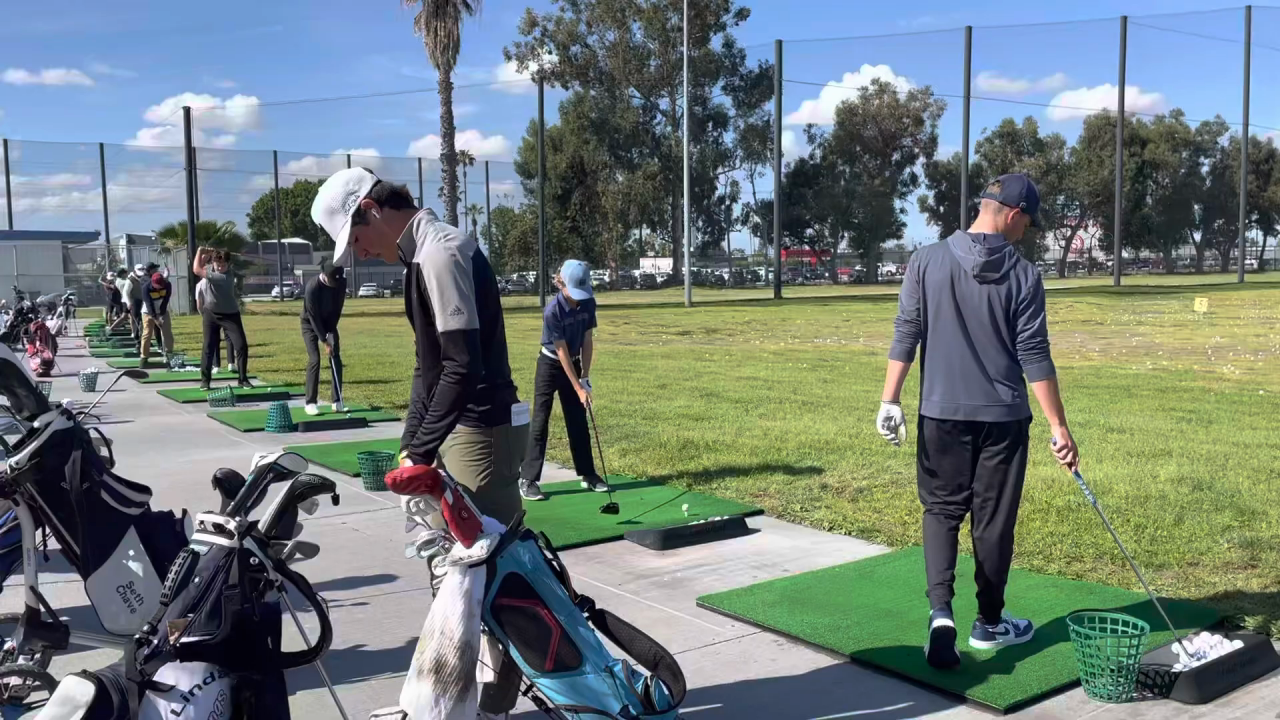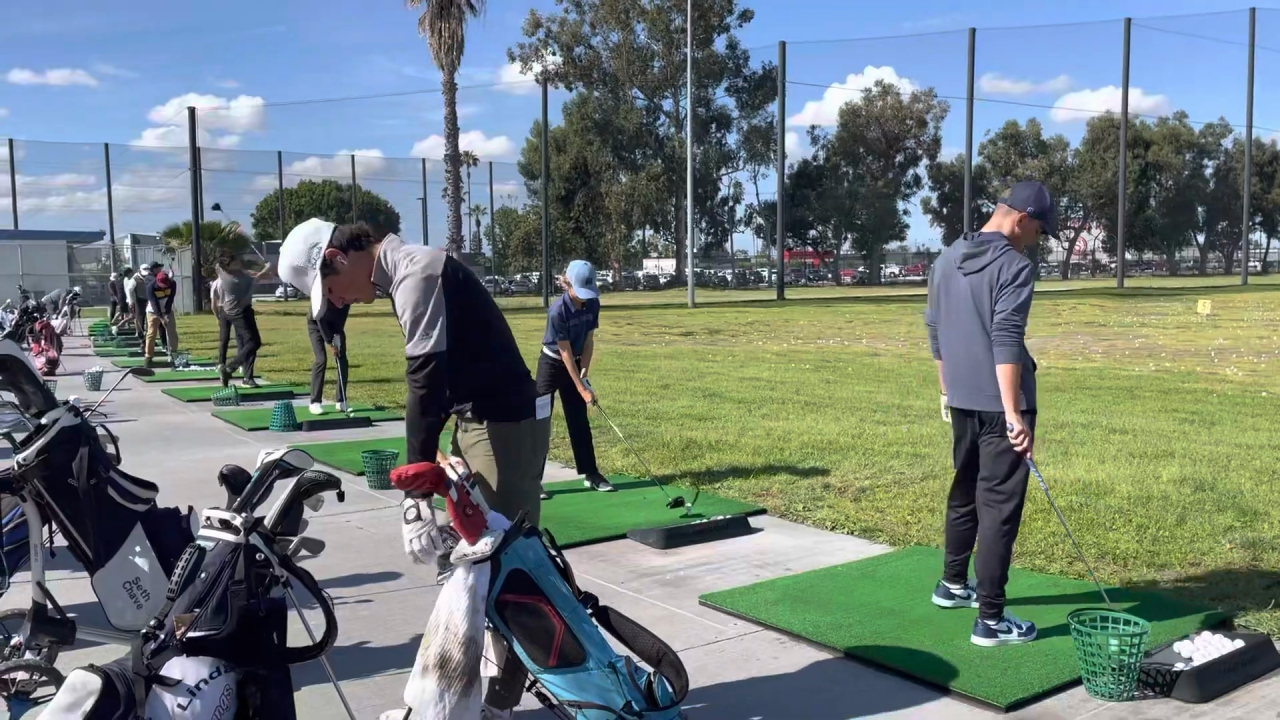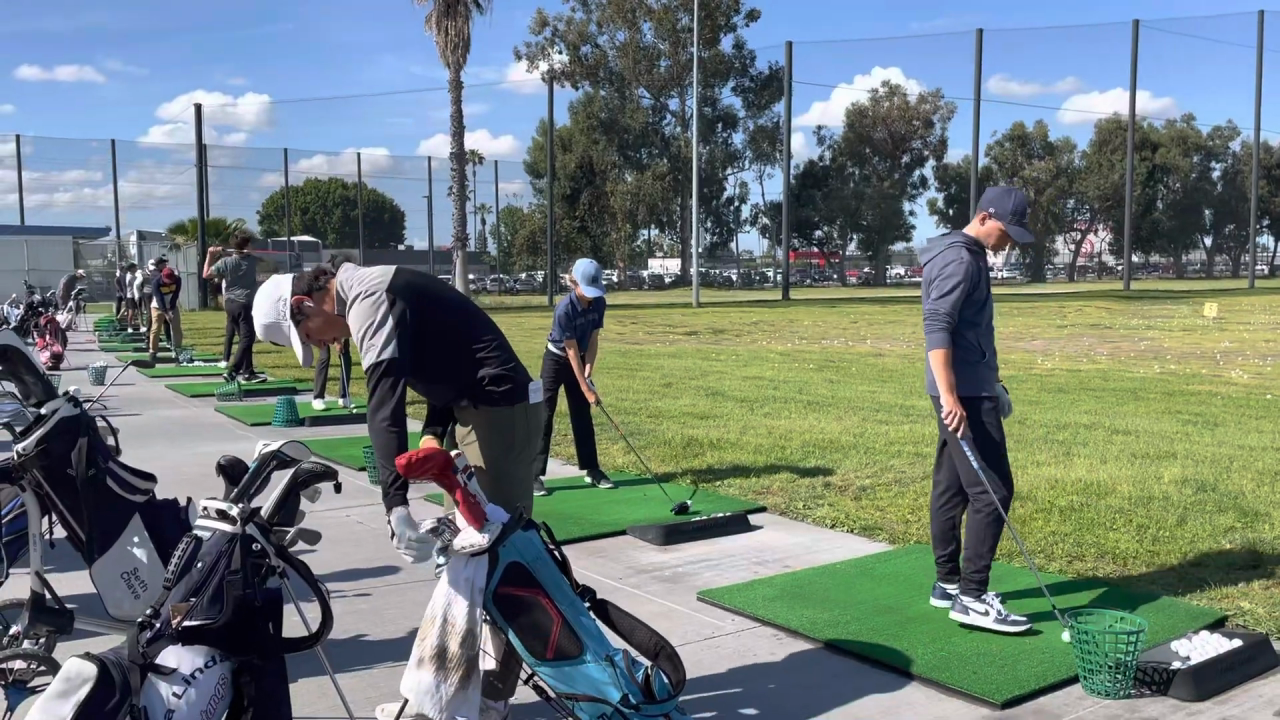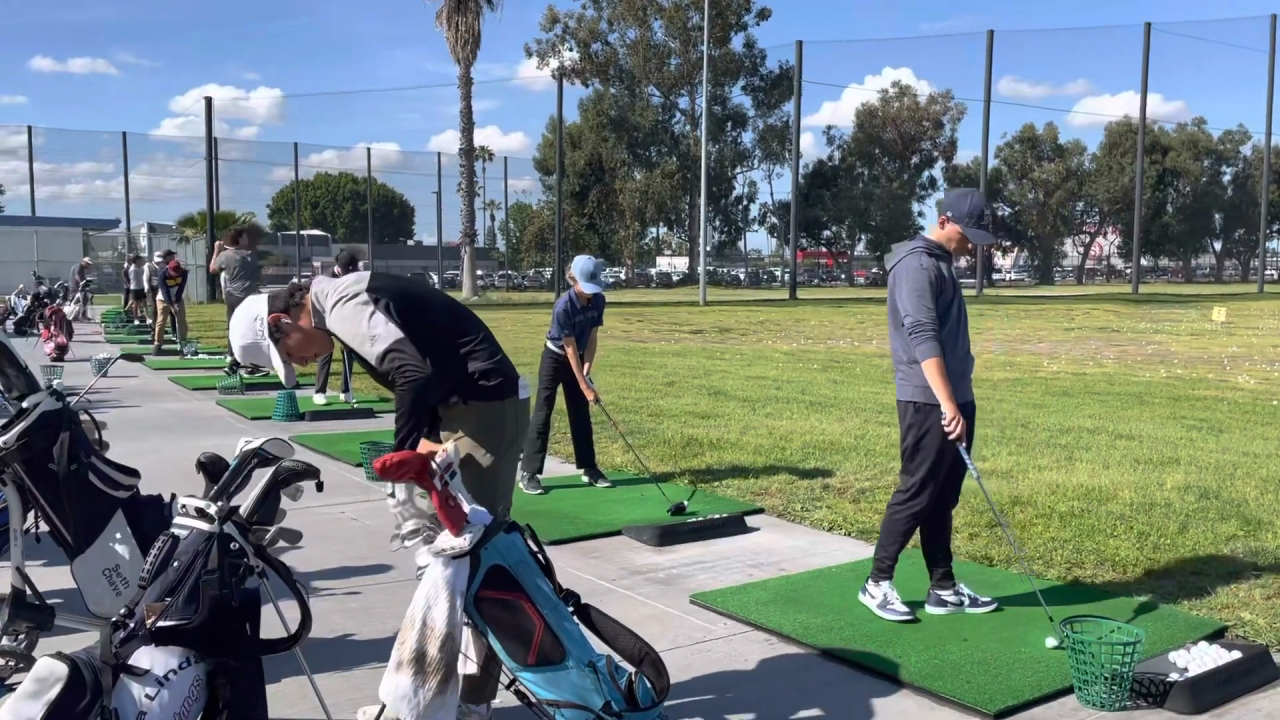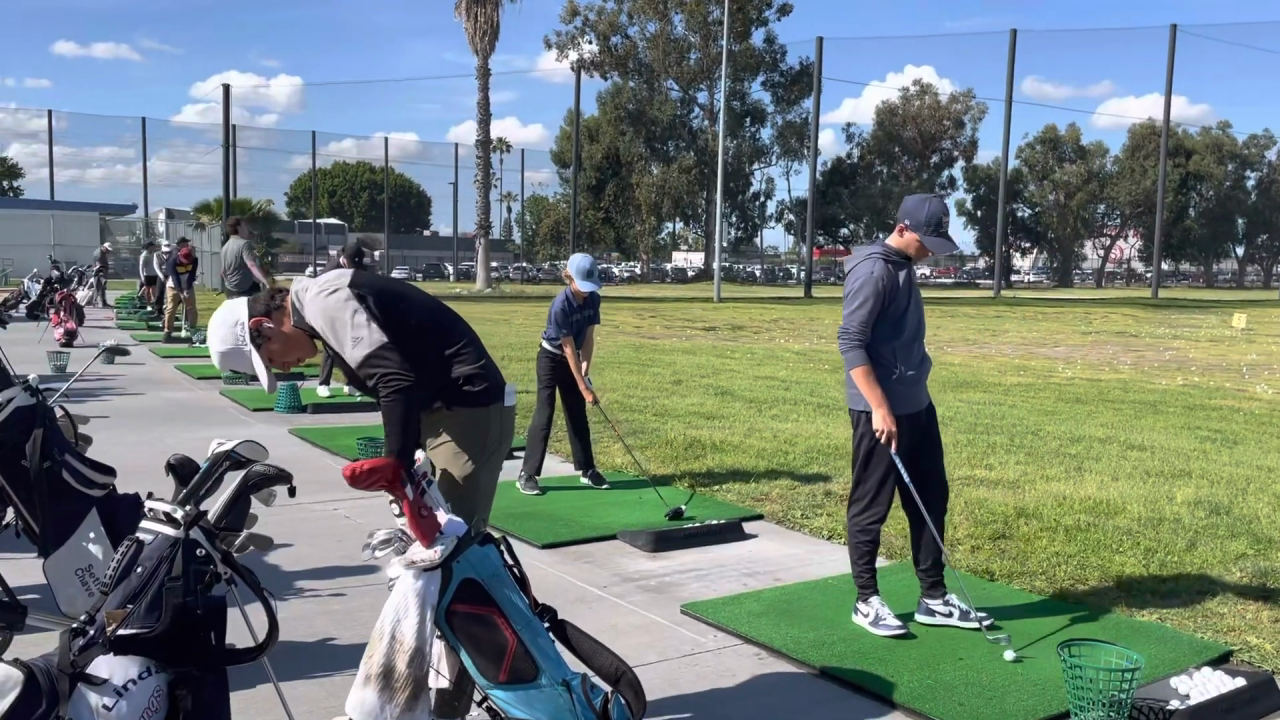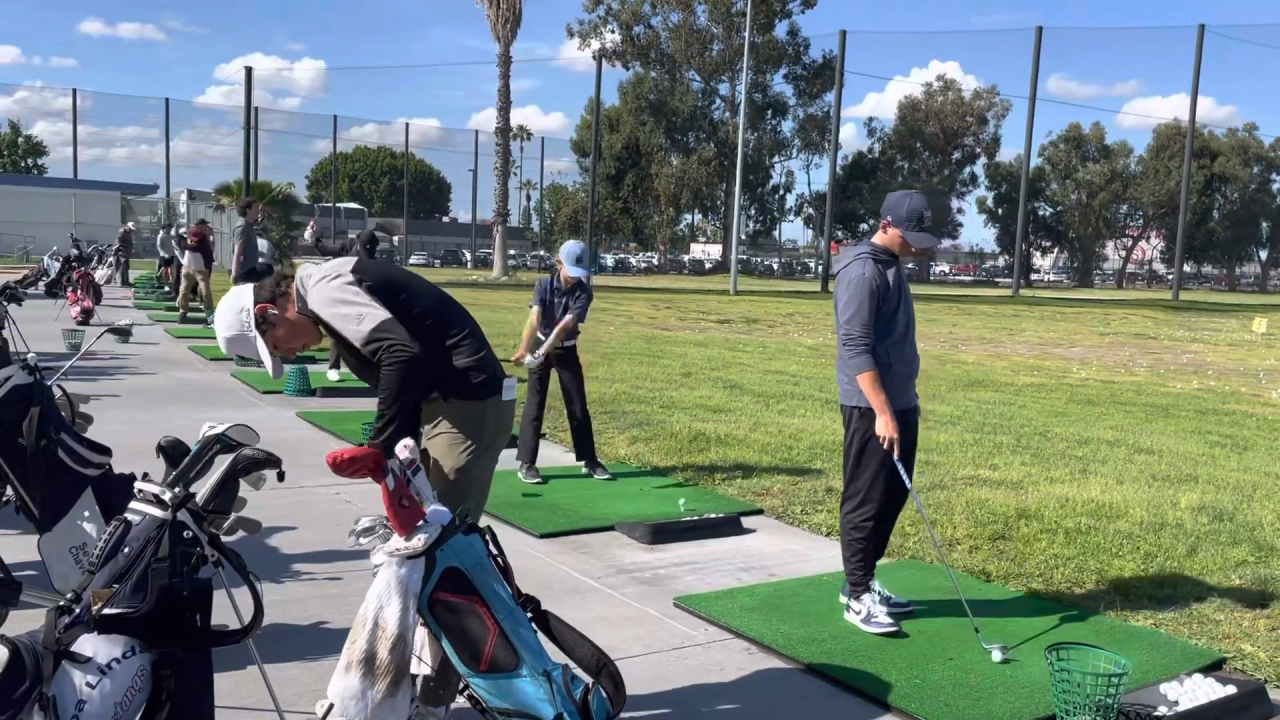
dt=0.5s
person 1, frame 1
left shoulder: (926, 262)
right shoulder: (1023, 274)
left elbow: (906, 336)
right elbow: (1034, 356)
left wrist: (890, 400)
right wrist: (1058, 427)
left hip: (942, 413)
right hip: (1002, 416)
left knee: (941, 513)
right knee: (995, 520)
left ankle: (942, 614)
right ankle: (989, 622)
person 1, frame 2
left shoulder: (946, 260)
right shoulder: (1014, 265)
left elbow: (936, 333)
right elbow: (1007, 342)
right wrist: (1014, 412)
left hip: (961, 400)
right hip: (1000, 405)
left knee: (965, 492)
right knee: (999, 507)
left ankle: (952, 583)
right ankle: (991, 618)
person 1, frame 3
left shoulder: (967, 256)
right shoulder: (957, 259)
right elbow: (937, 329)
left wrist: (993, 384)
right wrist: (948, 395)
left hip: (972, 390)
right hip: (962, 394)
left knee: (952, 488)
right knee: (992, 491)
left ankle: (949, 583)
right ankle: (971, 595)
person 1, frame 4
left shoulder: (942, 261)
right shoulder: (916, 265)
right elbow: (921, 337)
right wrist: (946, 403)
left hip: (954, 396)
right hip: (928, 401)
left knee: (944, 496)
right knee: (918, 492)
left ankle: (943, 588)
right ankle: (878, 582)
person 1, frame 5
left shoulder: (903, 267)
right shoulder: (871, 272)
right elbow: (850, 344)
right wrist: (880, 408)
left hip: (916, 403)
right hip: (879, 410)
left knee: (931, 497)
right knee: (871, 505)
left ankle: (935, 598)
right ankle: (867, 601)
person 1, frame 6
left shoulder: (893, 263)
right shoulder: (861, 272)
right elbow: (856, 349)
right wrist: (882, 413)
left hip: (902, 399)
right hip: (870, 406)
left knee: (894, 495)
right knee: (864, 501)
left ankle: (864, 579)
right ankle: (857, 595)
person 2, frame 1
left shoulder: (440, 251)
right shoulder: (422, 255)
left elbow: (464, 364)
left wrist: (421, 451)
right wrist: (411, 444)
left hip: (483, 426)
right hip: (456, 428)
person 2, frame 2
left shoulder: (415, 273)
right shoulder: (404, 272)
left elbow: (427, 385)
left wrist: (416, 494)
right wrist: (424, 450)
left hip: (506, 423)
right hip: (477, 419)
person 2, frame 3
left shoulder: (366, 299)
right shoulder: (372, 291)
left elbow: (385, 404)
left wrist: (396, 508)
right wrist: (434, 433)
left hip: (499, 409)
right hip: (481, 407)
person 2, frame 4
left shoulder: (343, 304)
right shoulder: (347, 301)
left elbow: (414, 374)
right wrist: (427, 437)
left hip: (485, 404)
right hip: (467, 403)
person 2, frame 5
left shoulder: (324, 300)
right shoulder: (324, 305)
left elbow: (396, 383)
right elbow: (404, 379)
right wrist: (406, 475)
left hip: (469, 411)
right hip: (444, 411)
person 2, frame 6
left shoulder: (323, 287)
right shoulder: (331, 285)
left elbow: (401, 355)
left wrist: (381, 451)
right wrist: (398, 448)
left hip: (466, 404)
right hip: (442, 403)
person 3, frame 1
left shoulder: (588, 303)
right shoulder: (552, 311)
left elbow: (587, 341)
right elbow: (561, 351)
left wrist: (585, 377)
right wrist: (578, 386)
left hip: (573, 364)
right hip: (550, 365)
left knee: (578, 421)
right knee: (540, 421)
left ankle: (588, 474)
right ankle: (527, 480)
person 3, frame 2
left shoulder: (592, 304)
right shoulder: (558, 311)
left elbow: (588, 341)
right elbow: (565, 352)
left wrist: (584, 375)
right wrist: (581, 388)
left hip: (574, 364)
right hip: (552, 364)
left knee: (580, 420)
left ankle: (590, 473)
person 3, frame 3
left shoulder: (598, 303)
right shoulder: (564, 310)
left elbow: (592, 340)
right elbow: (572, 350)
left wrist: (588, 373)
right wrist: (586, 388)
left hip: (578, 361)
right hip: (556, 361)
left knee: (583, 416)
right knee: (544, 416)
left ankle: (591, 470)
right ankle: (533, 475)
person 3, frame 4
left shoulder: (598, 301)
right shoulder: (563, 307)
left elbow: (591, 338)
right elbow: (570, 348)
left wrist: (587, 372)
right wrist: (584, 385)
left hip: (577, 359)
right hip: (555, 359)
left knee: (581, 415)
right knee: (543, 414)
left ankle: (589, 469)
right ankle: (528, 474)
person 3, frame 5
left shoulder: (593, 300)
right shoulder: (560, 306)
left elbow: (588, 338)
right elbow: (568, 348)
left wrist: (585, 374)
right wrist: (583, 387)
left hip: (571, 359)
right hip: (550, 359)
left knee: (578, 416)
right knee: (544, 415)
left ankle: (587, 470)
right ankle: (527, 475)
person 3, frame 6
left shoulder: (584, 292)
right shoulder: (544, 285)
left elbow: (565, 326)
right elbow: (534, 319)
left wrist: (542, 352)
right wrist: (524, 349)
left hip: (567, 349)
right hip: (539, 348)
left knee: (578, 406)
right knee: (535, 404)
left ankle: (589, 460)
right ankle: (526, 463)
